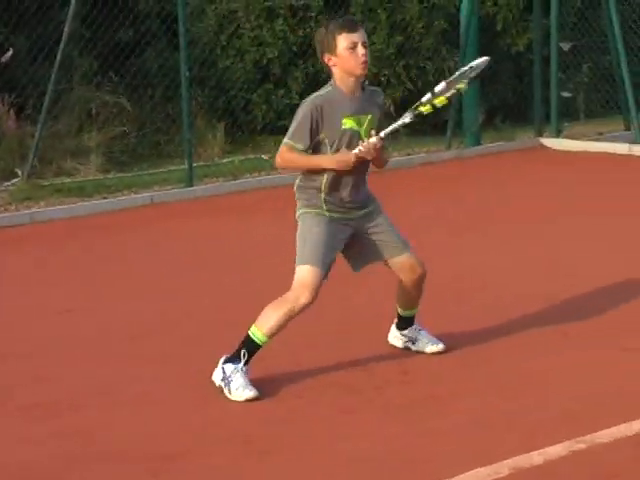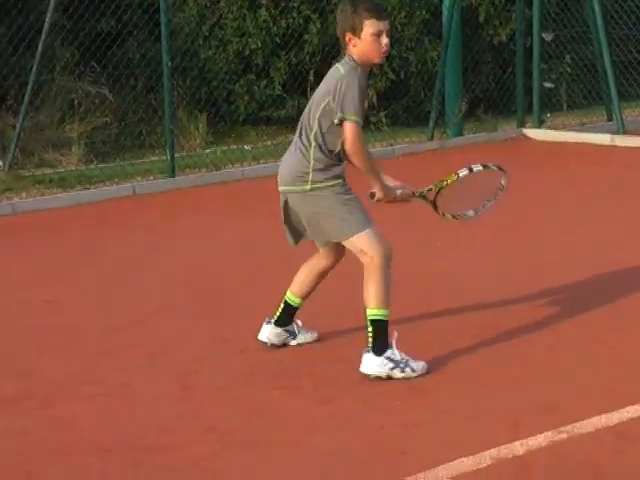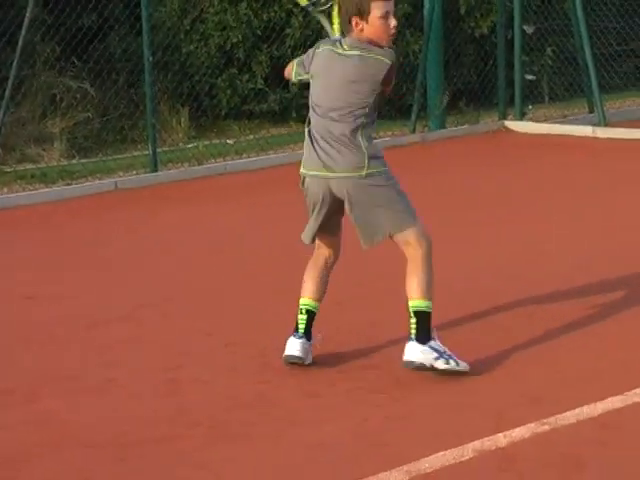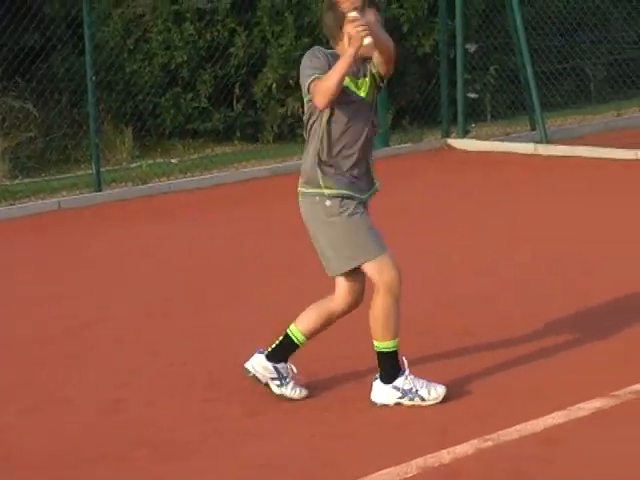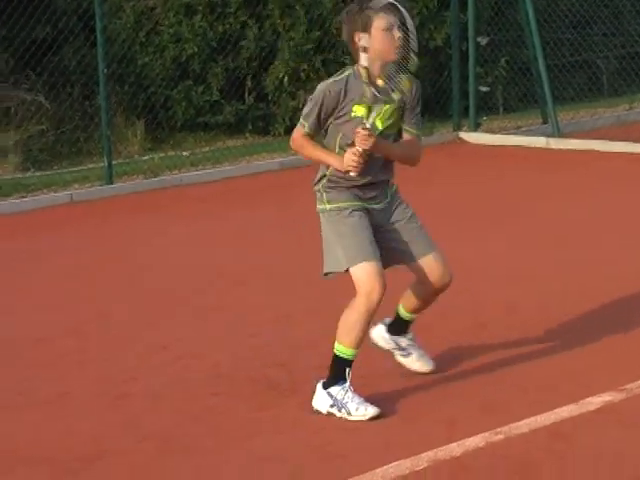
dt=0.5s
person 1, frame 1
left shoulder: (375, 99)
right shoulder: (316, 106)
left elbow: (381, 163)
right elbow: (283, 158)
left wrist: (377, 153)
right wrist: (332, 160)
left hip: (361, 207)
right hip: (319, 210)
left knee: (414, 271)
right knee: (304, 293)
left ankle: (404, 329)
right ankle: (234, 363)
person 1, frame 2
left shoulder: (346, 75)
right shoulder: (350, 78)
left elbow: (342, 145)
right elbow: (352, 145)
left wrist: (383, 181)
right wrist: (379, 184)
left hip: (298, 177)
right hip: (314, 181)
left knee: (330, 254)
right knee: (378, 254)
left ankle: (279, 325)
right ankle: (380, 353)
person 1, frame 3
left shoulder: (323, 50)
right shoulder: (383, 61)
left elbow: (290, 73)
left hip: (315, 170)
right hip: (360, 169)
left knee: (325, 252)
right knee: (417, 247)
left ankle: (300, 338)
right ankle: (422, 343)
person 1, frame 4
left shoulder: (372, 65)
right shoulder: (318, 57)
left elbow: (389, 59)
right elbow: (322, 99)
right wrist: (349, 49)
left hip: (356, 195)
right hip: (328, 195)
left knee: (350, 296)
right knee: (388, 280)
left ankle: (272, 361)
right ankle: (391, 379)
person 1, frame 5
left shoulder: (409, 89)
right shoulder: (333, 89)
left elbow: (413, 154)
right elbow: (298, 140)
left wrist: (377, 148)
right wrist: (337, 160)
left hip: (384, 198)
right hip: (340, 202)
left knee: (438, 277)
right knee: (373, 289)
left ankle: (395, 331)
right ankle: (332, 388)
